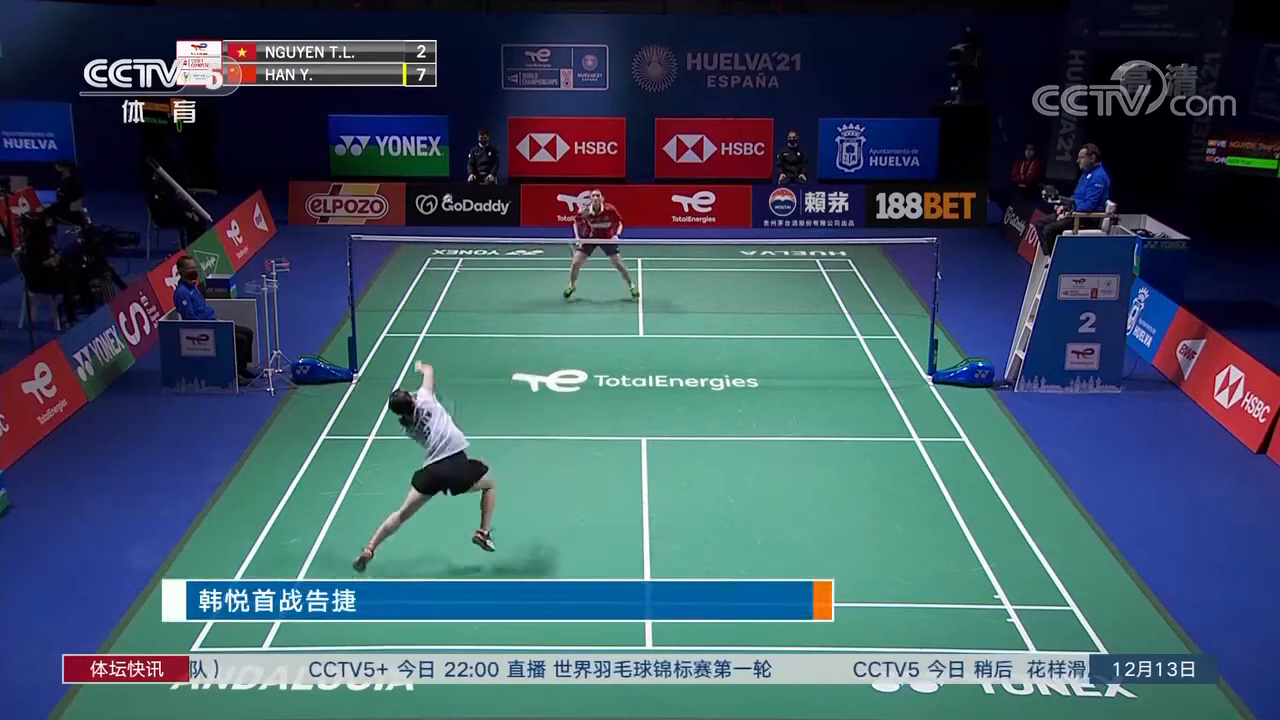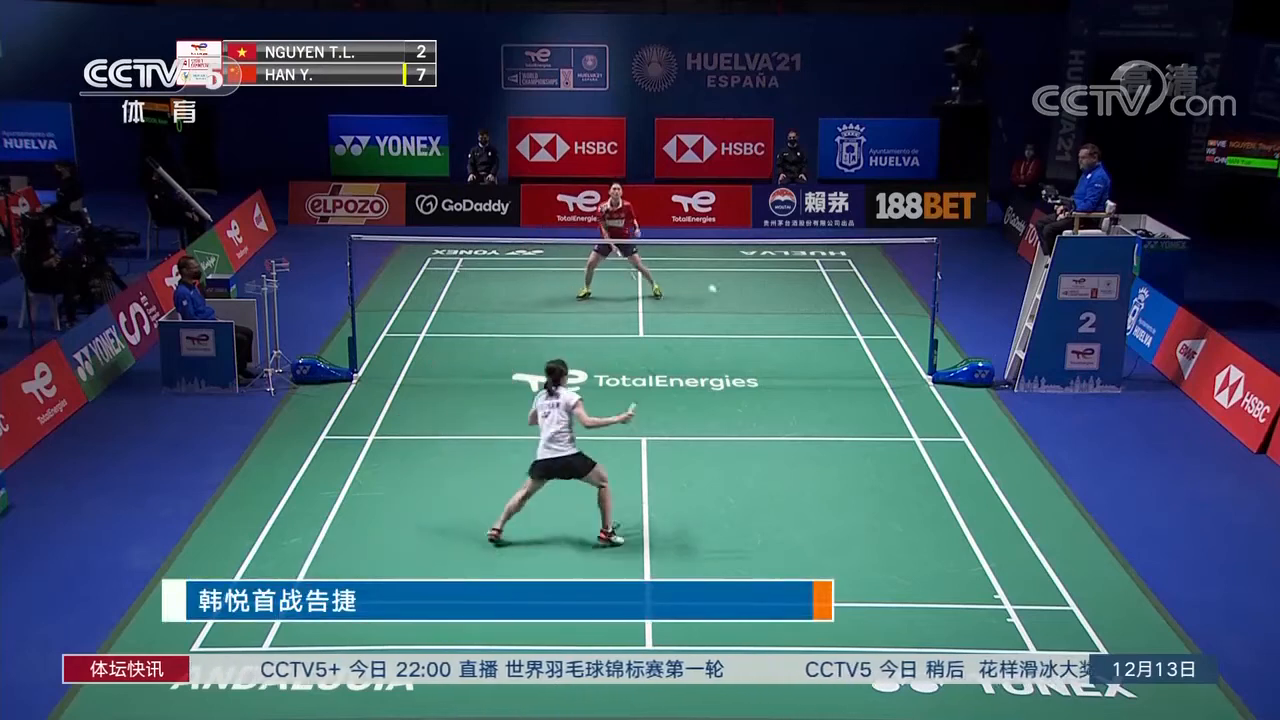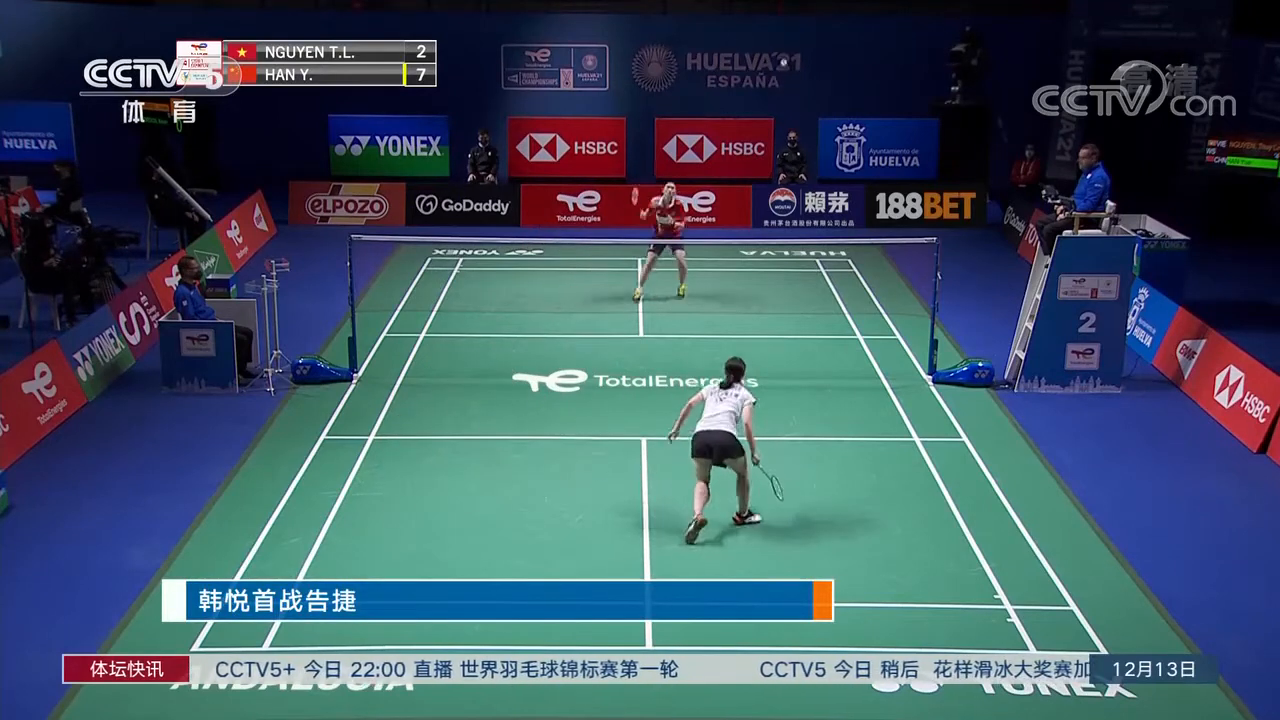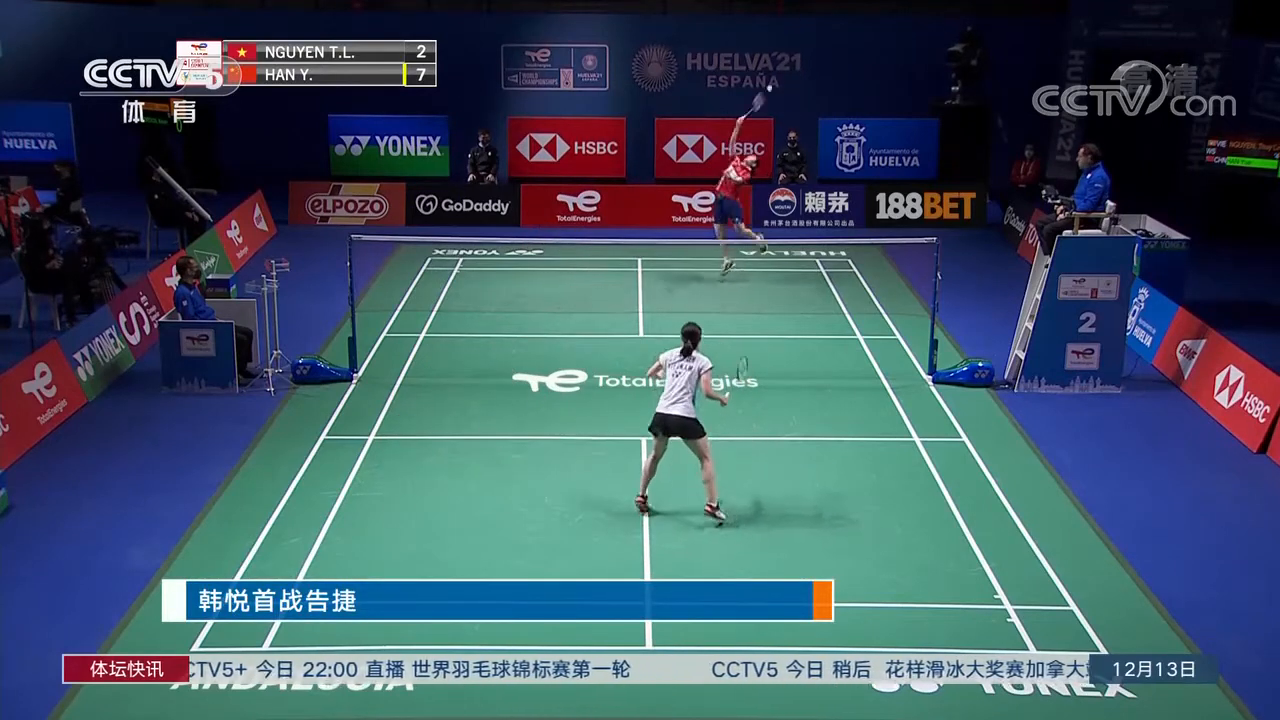
dt=0.7s
person 1, frame 1
left shoulder: (408, 427)
right shoulder: (426, 399)
right elbow: (428, 373)
right wrist: (423, 368)
left hip: (433, 470)
right hip: (458, 463)
left knee: (403, 513)
right knee: (489, 485)
left ankle: (369, 551)
right ankle: (483, 533)
person 1, frame 2
left shoulder: (540, 396)
right shoulder: (570, 396)
left elbow: (531, 420)
right elbow: (587, 423)
right wrist: (619, 419)
left hip: (544, 459)
right hip: (568, 457)
left knee: (525, 492)
right knee: (603, 482)
left ankle: (497, 529)
right ankle: (607, 532)
person 1, frame 3
left shoulder: (710, 387)
right shoulder: (746, 394)
left elbow: (689, 406)
right elbow: (746, 423)
left wrist: (676, 429)
right wrist: (754, 452)
left hip: (701, 436)
right hip: (725, 437)
left knee: (702, 482)
right knee: (742, 472)
left ankle: (698, 516)
right ankle: (743, 515)
person 1, frame 4
left shoulder: (669, 355)
right shoulder: (702, 361)
left elbow: (650, 374)
right elbow: (707, 392)
right wrist: (722, 399)
left hip: (662, 414)
right hip: (685, 417)
left knee: (656, 455)
right knee: (706, 459)
left ankle: (642, 497)
right ankle: (712, 505)
